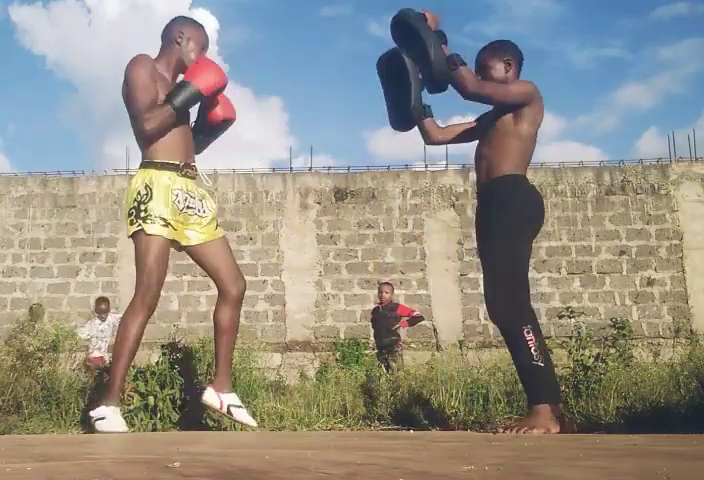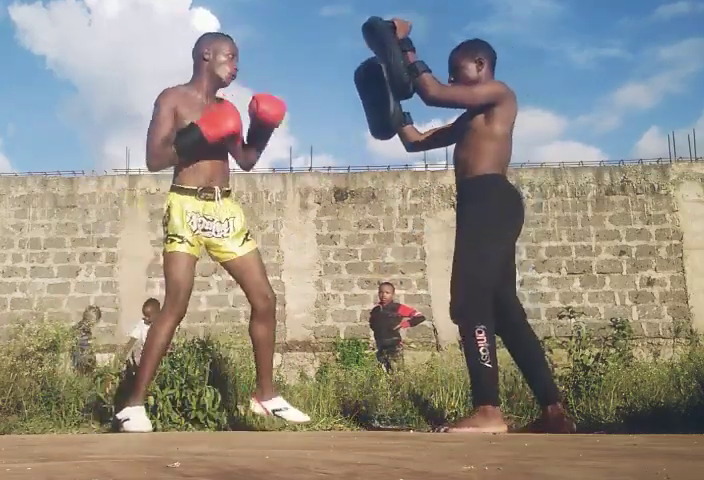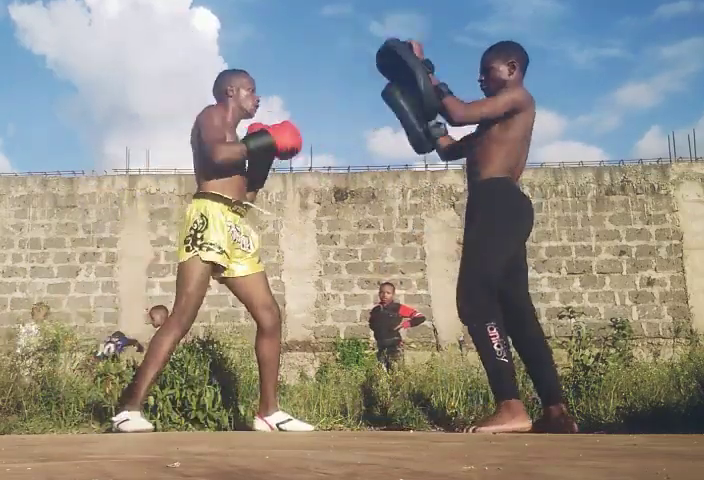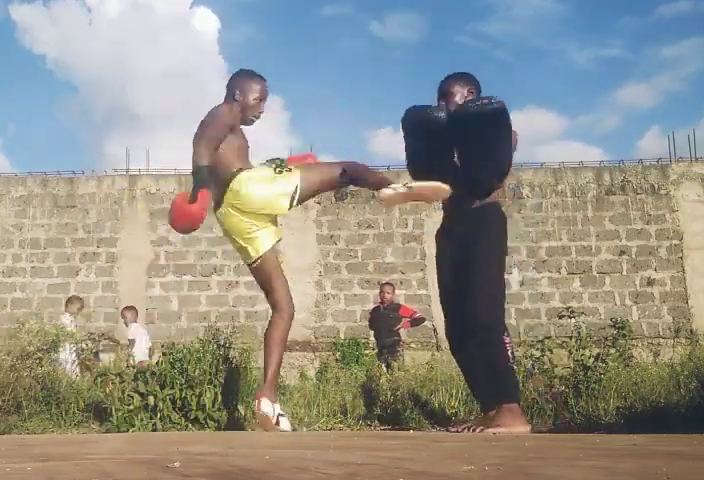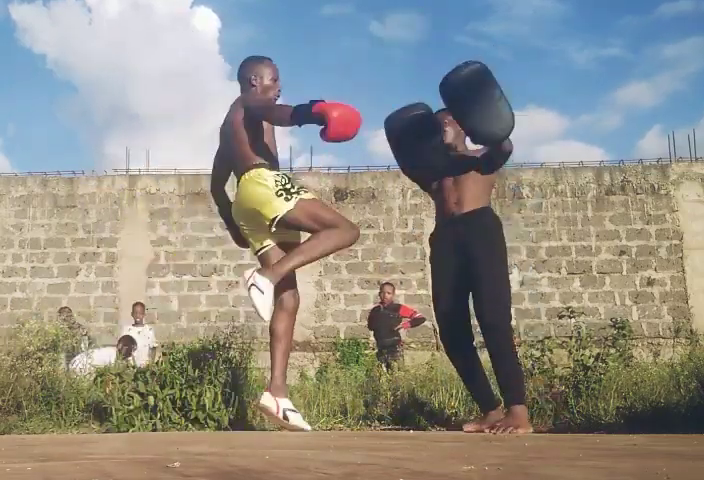
dt=0.5s
person 1, frame 1
left shoulder: (527, 93)
right shoulder: (486, 120)
left elbow: (469, 88)
right elbow: (434, 135)
left wrist: (438, 40)
left hip: (513, 200)
right hip: (492, 205)
left knee: (507, 303)
right knee: (508, 305)
left ankle: (544, 411)
right ankle: (549, 407)
person 1, frame 2
left shoulder: (499, 92)
right shoulder: (467, 120)
left elbow: (434, 94)
right elbow: (415, 141)
left wrist: (404, 46)
left hip: (490, 201)
right hip: (483, 207)
left knee: (469, 301)
right knee: (503, 308)
left ankle: (488, 411)
right ankle: (553, 411)
person 1, frame 3
left shoulder: (517, 97)
right shoulder: (497, 119)
left elbow: (459, 113)
right elbow: (449, 149)
left hip: (497, 203)
right hip: (501, 208)
left knee: (477, 300)
right knee: (516, 308)
left ankle: (511, 407)
right ankle: (556, 410)
person 1, frame 4
left shoulder: (501, 132)
left elbow: (489, 181)
right elbow: (427, 181)
right wrist: (429, 153)
left hip: (484, 223)
right hip: (451, 231)
left knee: (486, 312)
right knee: (458, 328)
left ankle: (512, 411)
right ankle: (492, 409)
person 1, frame 5
left shoulder: (484, 153)
right shoulder: (431, 161)
left elbow: (503, 150)
right elbow: (424, 177)
left hip: (481, 227)
right hip: (444, 235)
left knee: (493, 316)
right knee: (451, 327)
left ankle: (518, 411)
right ankle: (490, 406)
person 2, frame 1
left shoulder: (177, 90)
right shoulder: (141, 67)
right elbow: (145, 126)
left wrist: (211, 124)
right wrist: (189, 91)
left hip: (190, 193)
right hip: (157, 188)
left knee: (233, 286)
right knee: (147, 298)
left ankle: (221, 389)
right ankle: (107, 404)
person 2, frame 2
left shoulder: (221, 106)
right shoulder: (172, 98)
left elbow: (246, 160)
right elbow: (154, 160)
left wrist: (262, 128)
right wrist: (195, 135)
left hip: (225, 212)
right hip: (186, 210)
left knee: (264, 302)
right knee: (175, 308)
left ankle: (266, 395)
right ankle: (134, 403)
person 2, frame 3
left shoulder: (237, 137)
right shoulder: (210, 116)
left elbow: (248, 193)
right elbow: (215, 156)
left wrist: (268, 153)
right wrist: (266, 138)
left hip: (238, 230)
right hip: (208, 221)
left knee: (269, 317)
right knee: (181, 318)
left ankle: (268, 411)
right ankle: (130, 408)
person 2, frame 4
left shoulder: (228, 134)
right shoulder: (222, 114)
right elbow: (203, 139)
left wrist: (285, 168)
right wrist: (201, 182)
left hip: (236, 215)
right hip: (252, 188)
left knee: (283, 308)
right knee: (347, 168)
left ankle: (268, 398)
right ankle: (392, 189)
person 2, frame 5
left shoulder: (233, 121)
right shoulder: (248, 102)
left elbow: (217, 180)
right elbow: (272, 111)
left wrist: (232, 223)
right wrist: (312, 112)
left hip: (248, 205)
right hip: (261, 184)
left knee: (288, 300)
right knee: (344, 229)
left ankle: (276, 395)
right ankle: (267, 276)
